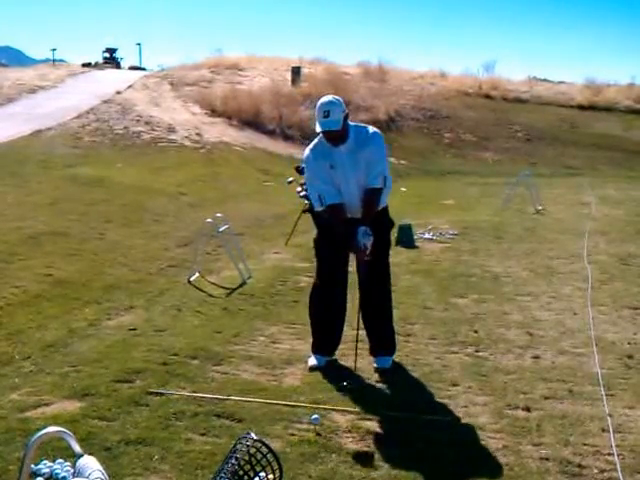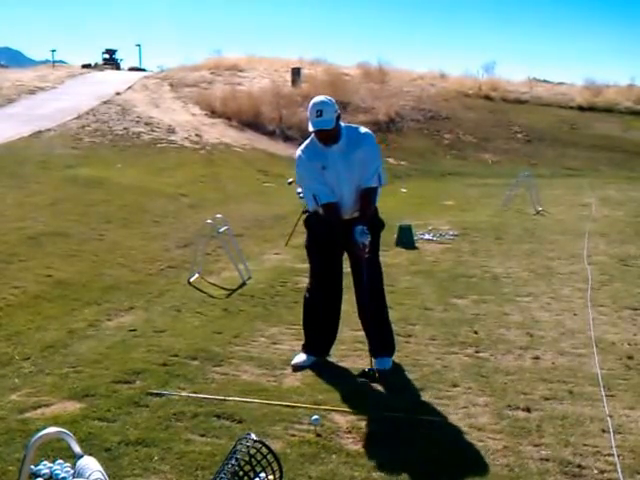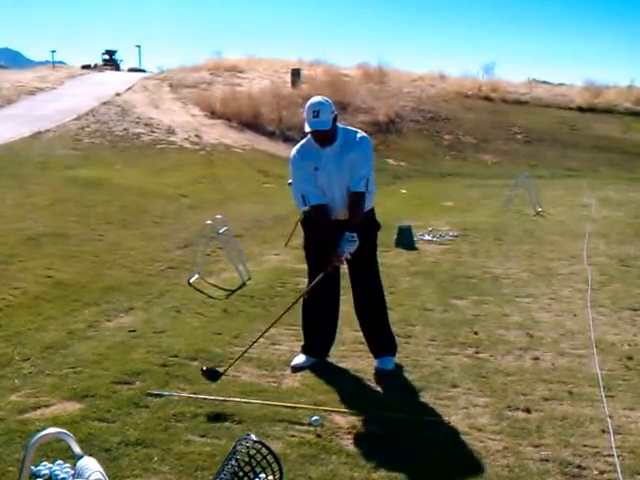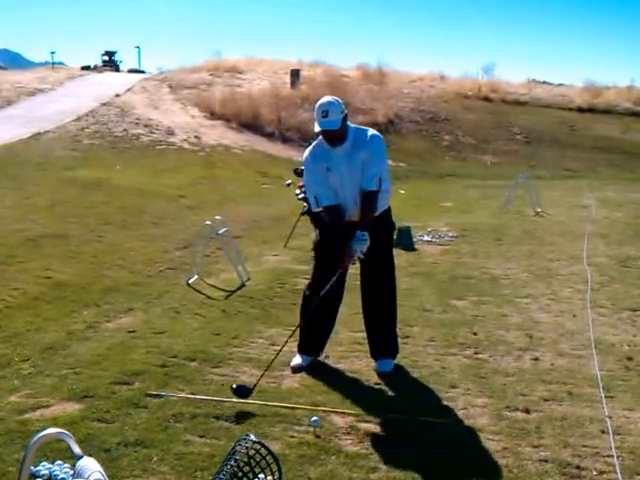
dt=0.4s
person 1, frame 1
left shoulder: (372, 139)
right shoulder: (313, 155)
left elbow: (375, 187)
right elbow: (328, 202)
left wrist: (366, 228)
right wrist: (351, 237)
left hip: (373, 219)
right hip: (332, 223)
left knee: (376, 285)
right knee: (326, 285)
left ankle: (383, 349)
right ankle: (323, 349)
person 1, frame 2
left shoulder: (364, 140)
right shoulder: (305, 155)
left elbow: (370, 187)
right elbow: (325, 202)
left wrist: (362, 228)
right wrist: (346, 238)
left hip: (364, 220)
right hip: (323, 225)
left knee: (370, 285)
right knee: (321, 287)
left ankle: (382, 350)
right ankle: (315, 347)
person 1, frame 3
left shoulder: (359, 143)
right shoulder: (300, 155)
left elbow: (358, 192)
right elbow: (314, 204)
left wrist: (351, 234)
right wrist: (333, 242)
left hip: (360, 222)
right hip: (319, 225)
left knee: (367, 287)
right knee: (320, 288)
left ankle: (384, 350)
right ankle: (314, 348)
person 1, frame 4
left shoulder: (372, 141)
right shoulder: (312, 157)
left elbow: (371, 191)
right elbow: (327, 205)
left wrist: (362, 233)
right wrist: (344, 242)
left hip: (375, 222)
right hip: (334, 225)
left knee: (379, 289)
right knee: (321, 286)
left ankle: (384, 352)
right ankle: (308, 349)
